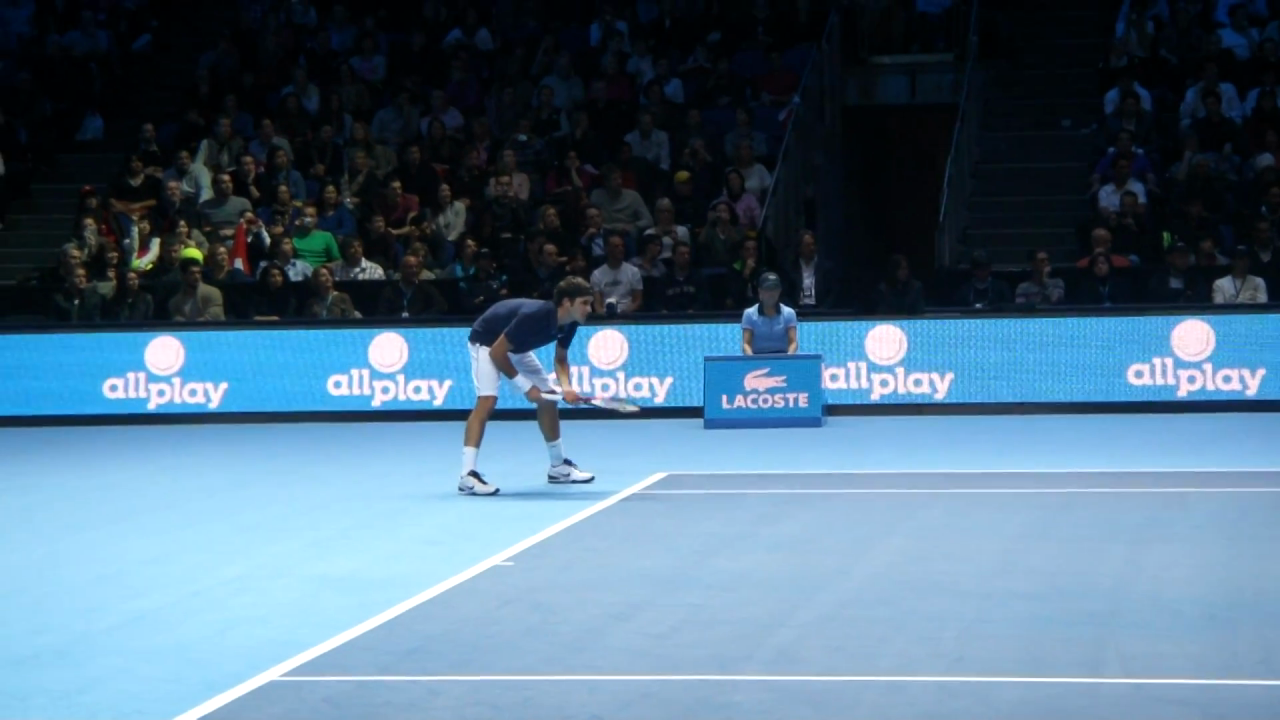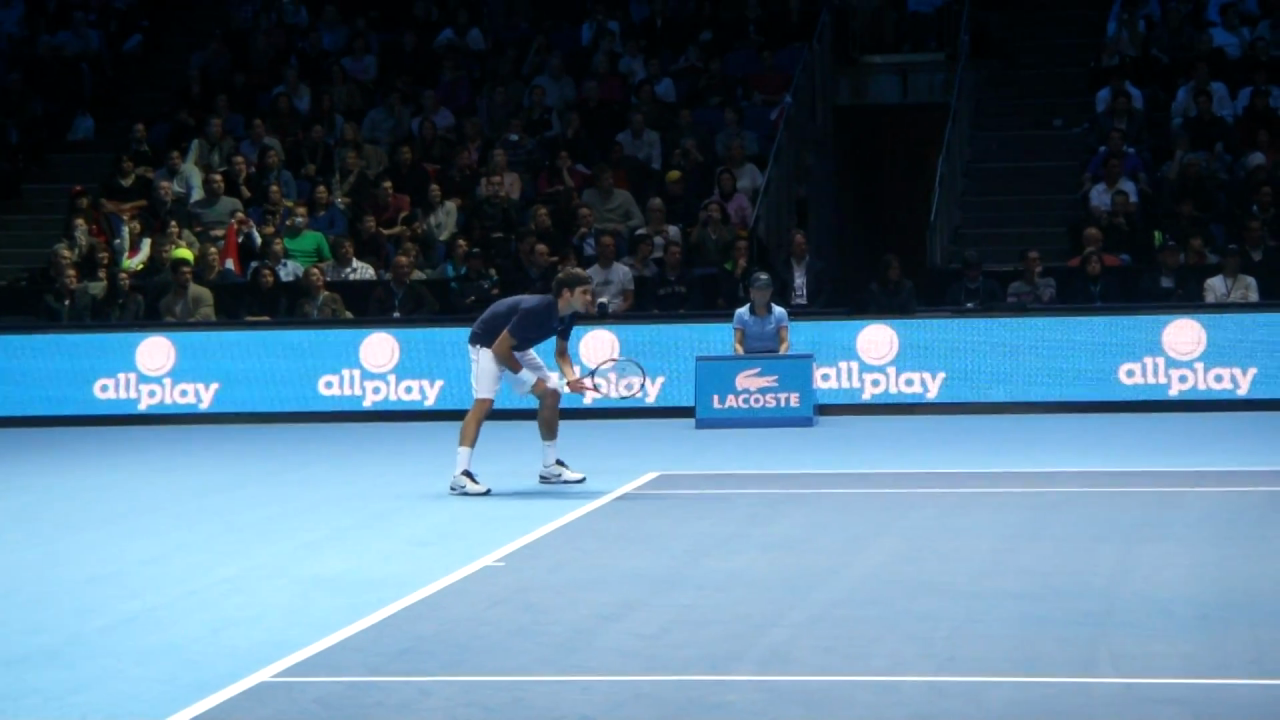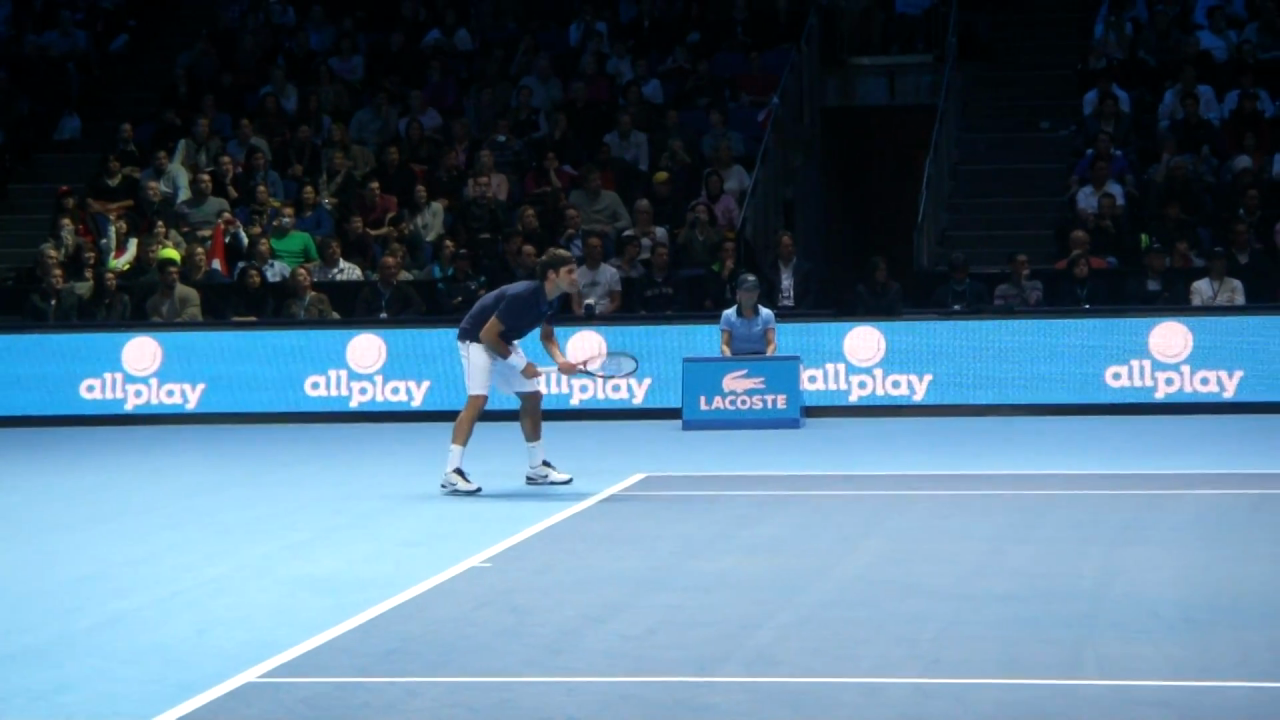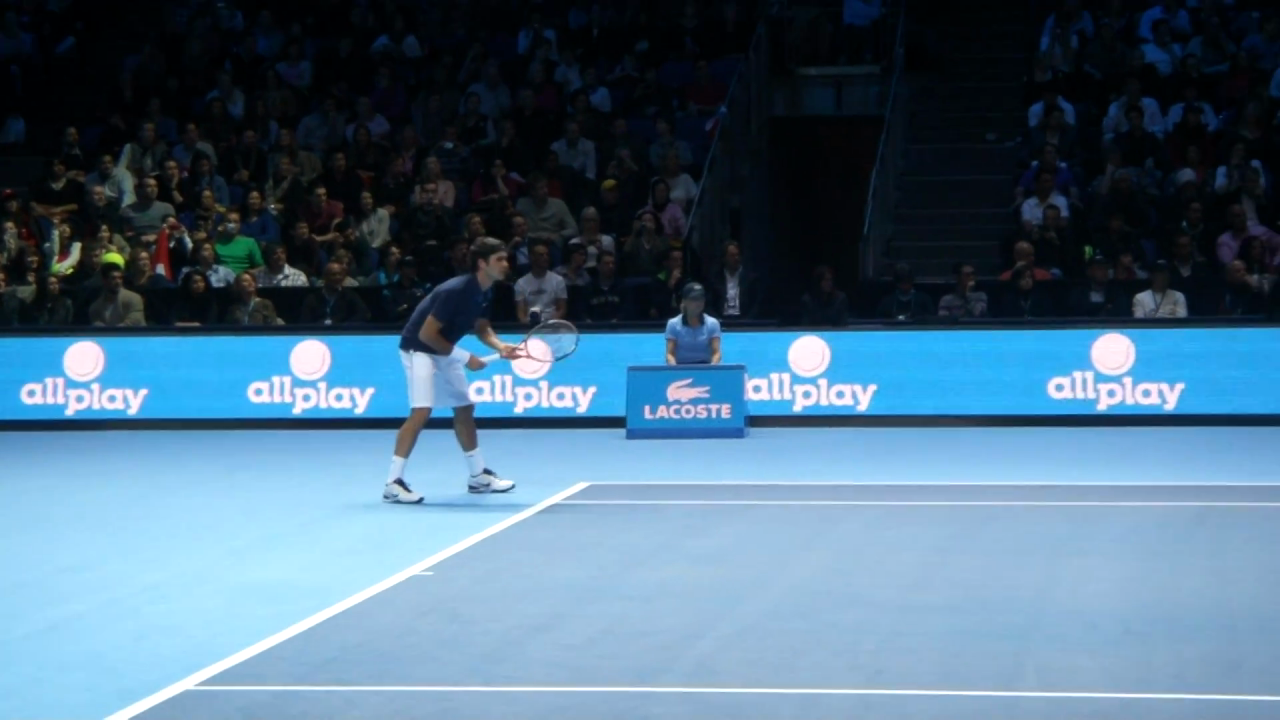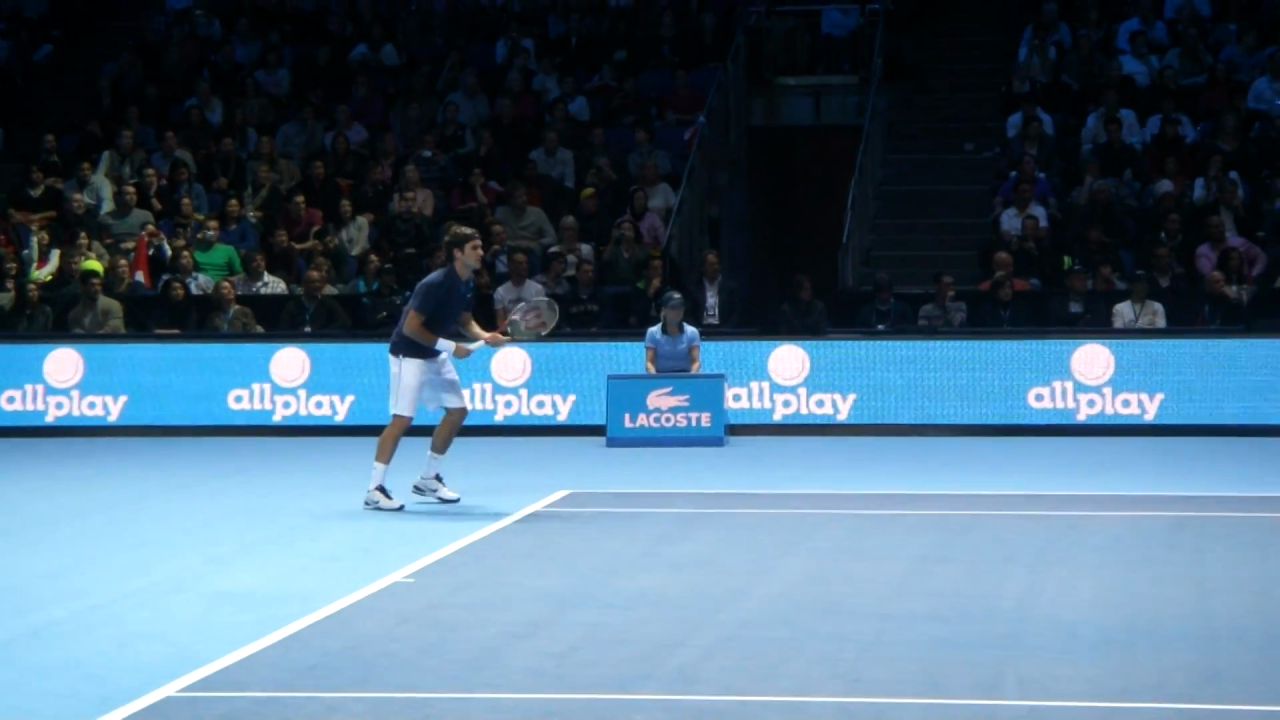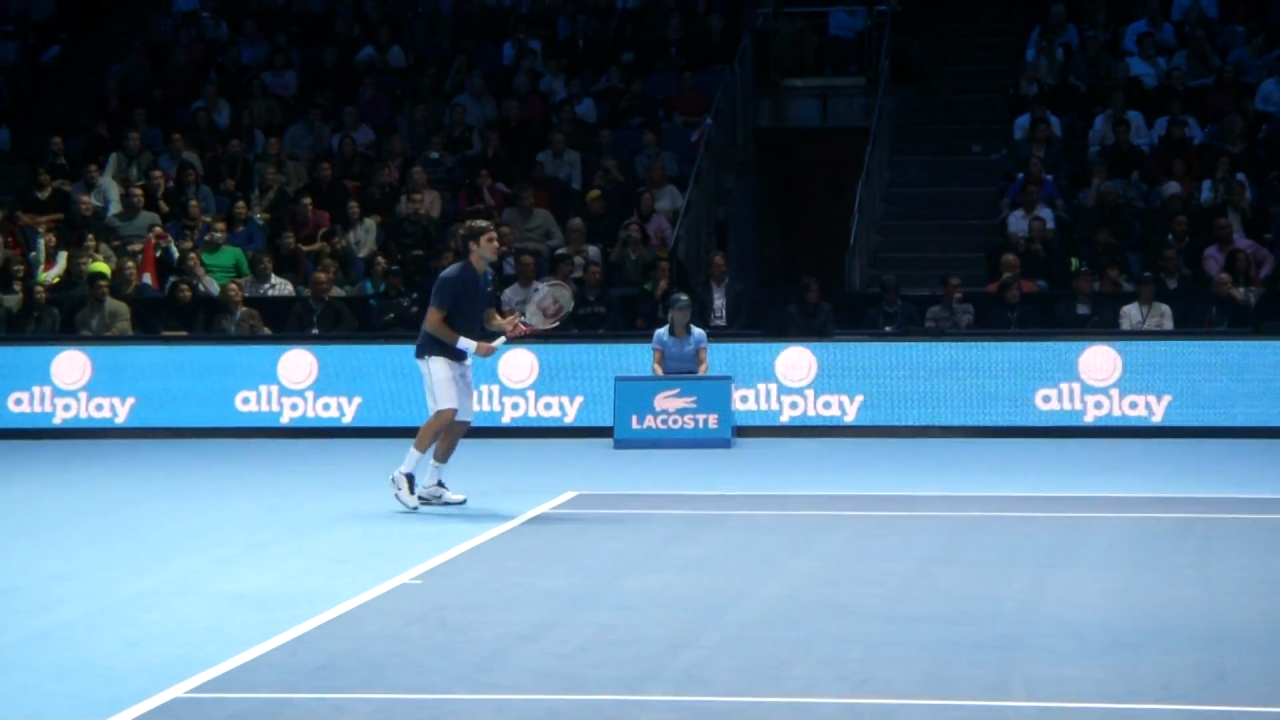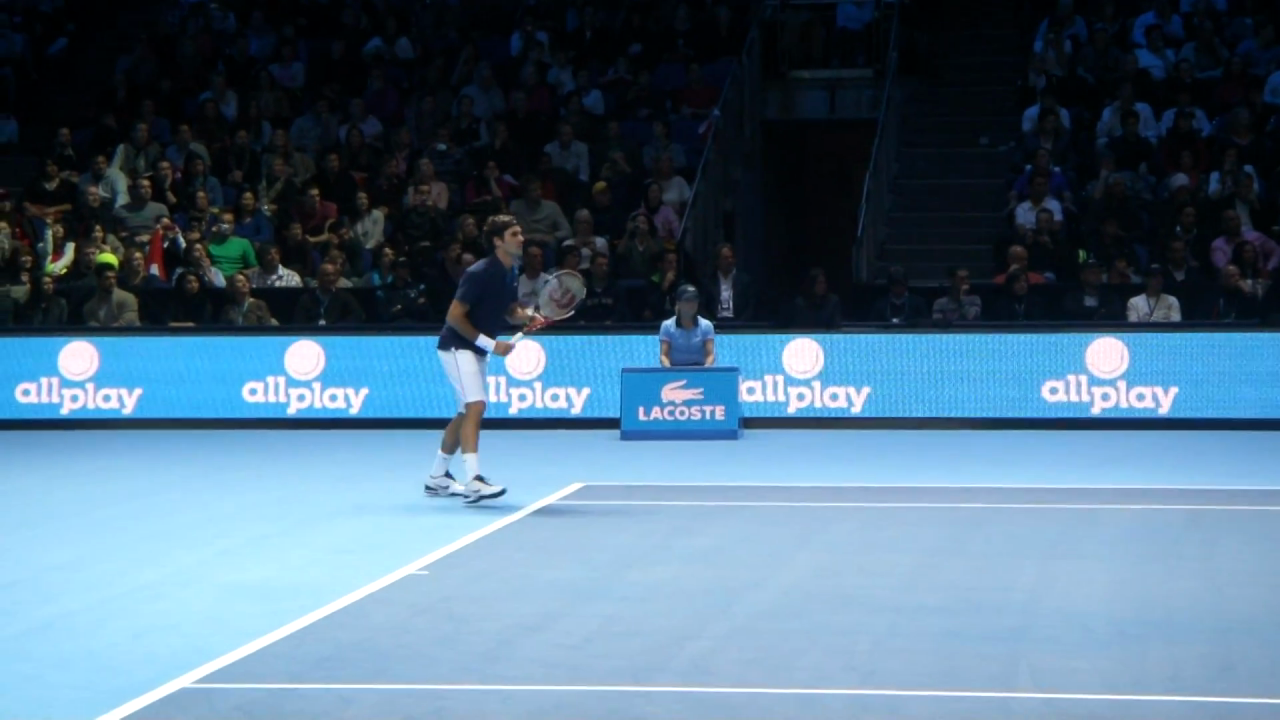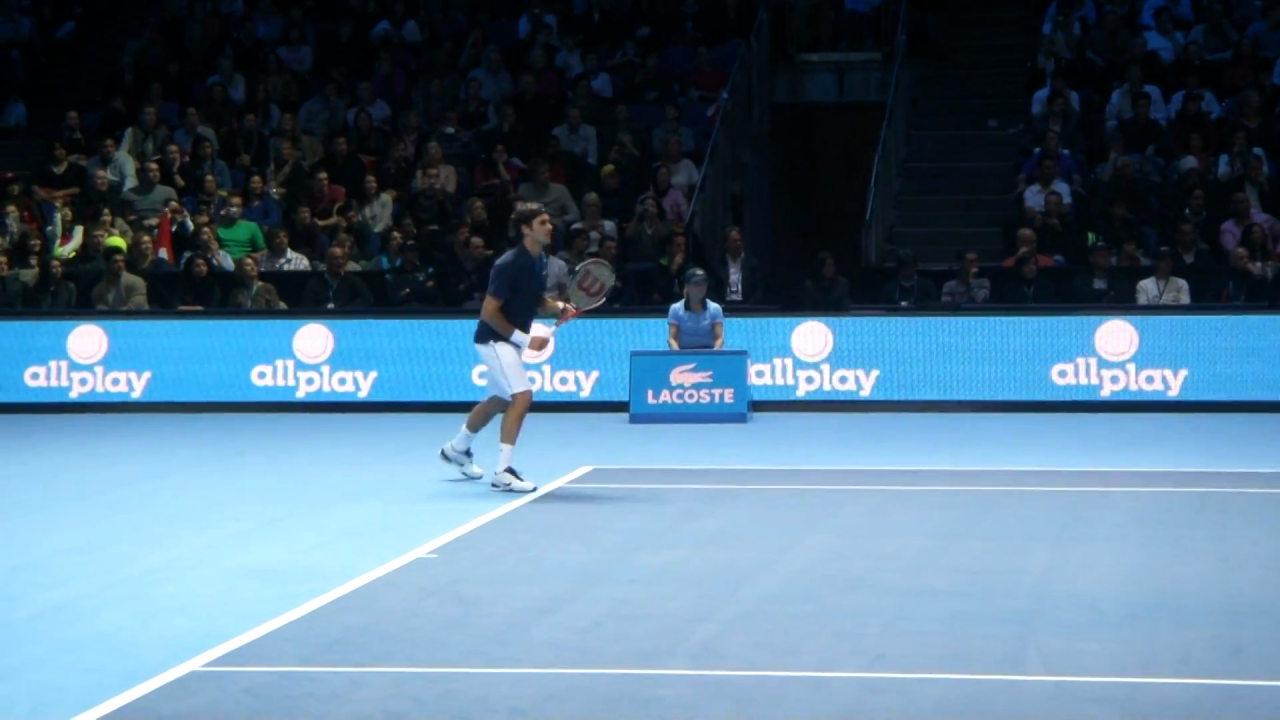
dt=0.2s
person 1, frame 1
left shoulder: (569, 324)
right shoulder: (534, 316)
left elbow: (560, 360)
right elbow: (497, 352)
left wrist: (566, 388)
right wrist: (525, 386)
left hip: (517, 348)
right hip: (487, 343)
left knee: (548, 397)
right knee: (487, 401)
left ankle: (558, 466)
right ankle: (468, 475)
person 1, frame 2
left shoulder: (568, 315)
right shoulder: (534, 310)
left elbow: (561, 352)
right elbow: (499, 349)
left wrist: (571, 378)
right wrist: (531, 380)
left hip: (517, 347)
right hip: (488, 344)
left knee: (551, 394)
right knee: (484, 403)
left ankle: (550, 467)
right ankle: (461, 475)
person 1, frame 3
left shoulder: (553, 299)
right shoulder: (521, 296)
left elbow: (547, 336)
right elbow: (487, 335)
left wrist: (561, 360)
right wrist: (519, 364)
left hip: (504, 341)
right hip: (477, 338)
left knee: (532, 397)
right knee: (477, 399)
left ankle: (537, 468)
right ankle: (452, 473)
person 1, frame 4
left shoulder: (484, 292)
right shoulder: (456, 291)
left elbow: (481, 328)
right elbow: (426, 334)
left wrist: (501, 347)
right wrist: (464, 358)
left hip: (444, 349)
right hip: (419, 348)
left knee: (464, 409)
right knee: (421, 412)
left ankle: (479, 476)
right ankle: (393, 483)
person 1, frame 5
left shoulder: (467, 284)
right shoulder: (436, 283)
left elbow: (465, 321)
right elbow: (410, 327)
left wrist: (484, 336)
right wrist: (450, 347)
left hip: (434, 355)
right hip: (409, 354)
left knee: (457, 411)
right knee: (403, 419)
left ankle: (428, 479)
right ankle: (375, 489)
person 1, frame 6
left shoulder: (486, 278)
right shoulder: (452, 277)
left elbow: (489, 318)
right elbow: (432, 323)
left wrist: (505, 325)
right wrist: (471, 345)
left hip: (459, 358)
right hip: (434, 354)
left knee: (460, 424)
right knee: (446, 415)
left ankle: (430, 486)
right ankle: (405, 474)
person 1, frame 7
left shoulder: (510, 273)
right shoulder: (479, 273)
left elbow: (511, 313)
right elbow: (454, 317)
left wrist: (527, 317)
right wrist: (489, 343)
left hip: (477, 350)
right hip: (457, 347)
left knee: (467, 413)
right knee: (476, 406)
left ankle: (437, 478)
right ankle: (472, 481)
person 1, frame 8
left shoulder: (540, 261)
right shoulder: (508, 265)
left elbow: (540, 302)
right elbow: (489, 312)
left wrist: (559, 307)
right wrist: (524, 338)
left hip: (510, 341)
right hip: (494, 339)
left knee: (499, 401)
right knee: (523, 396)
left ankle: (456, 449)
right ankle: (503, 472)
